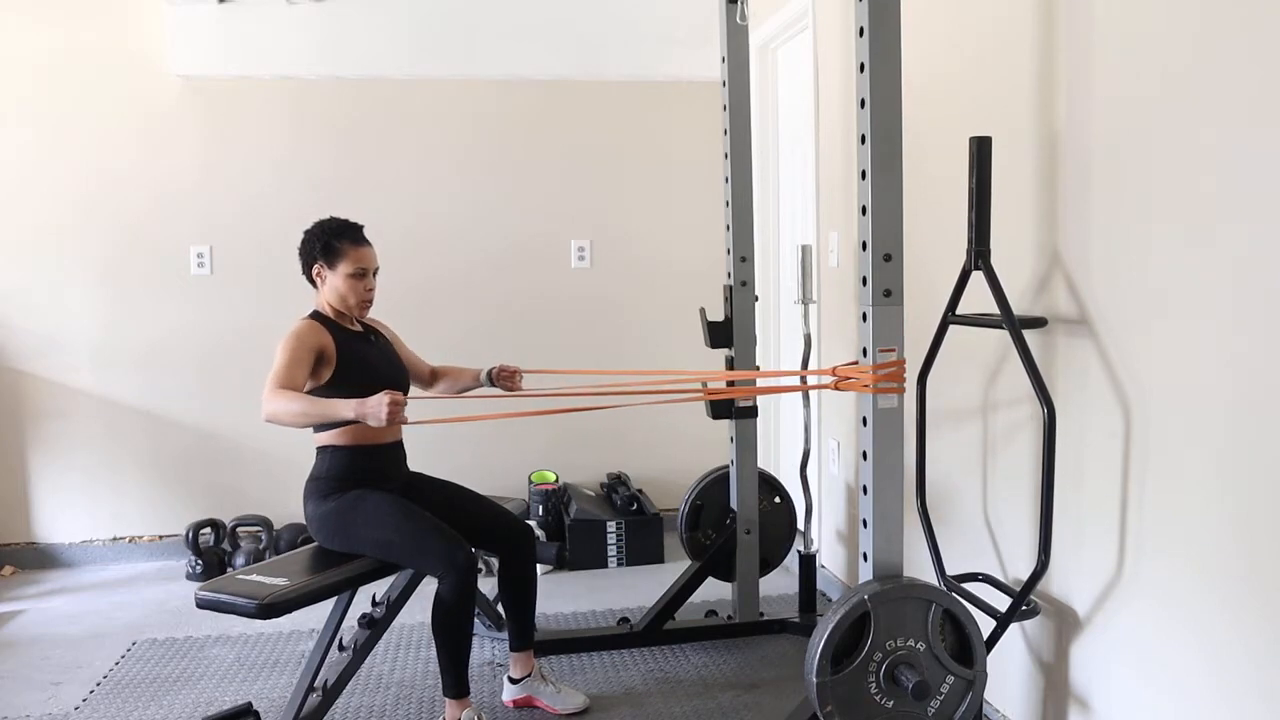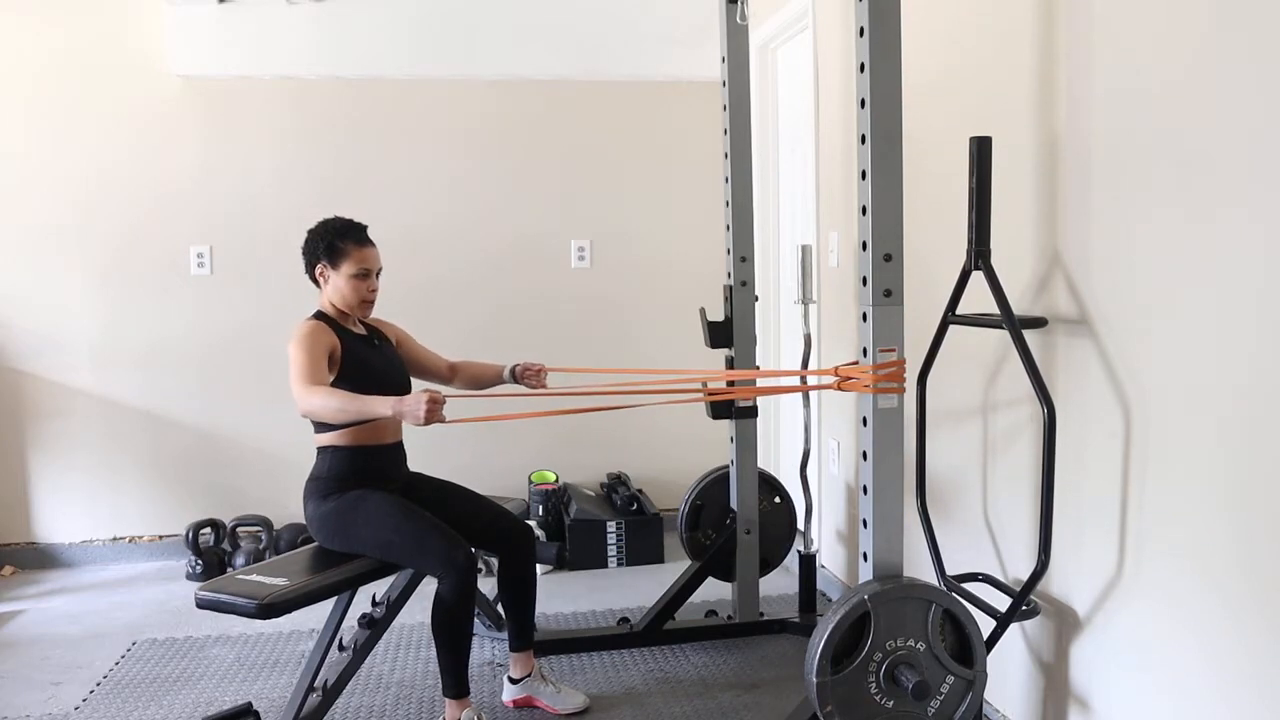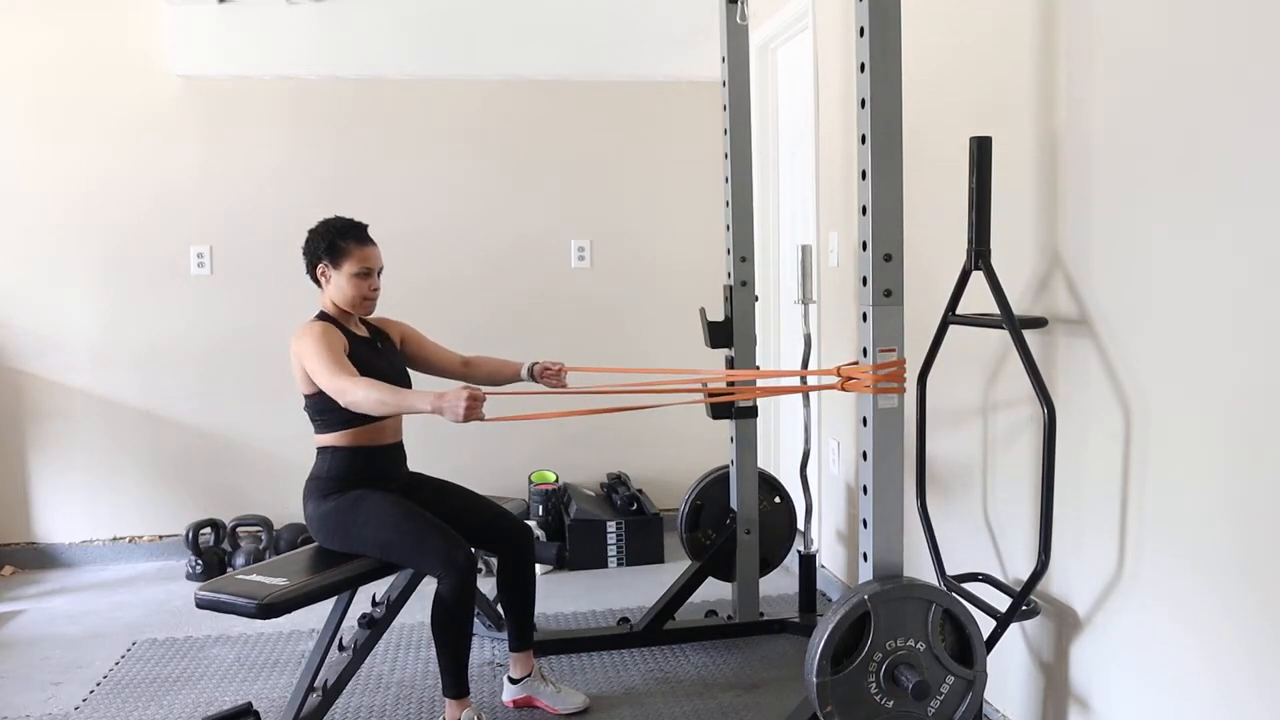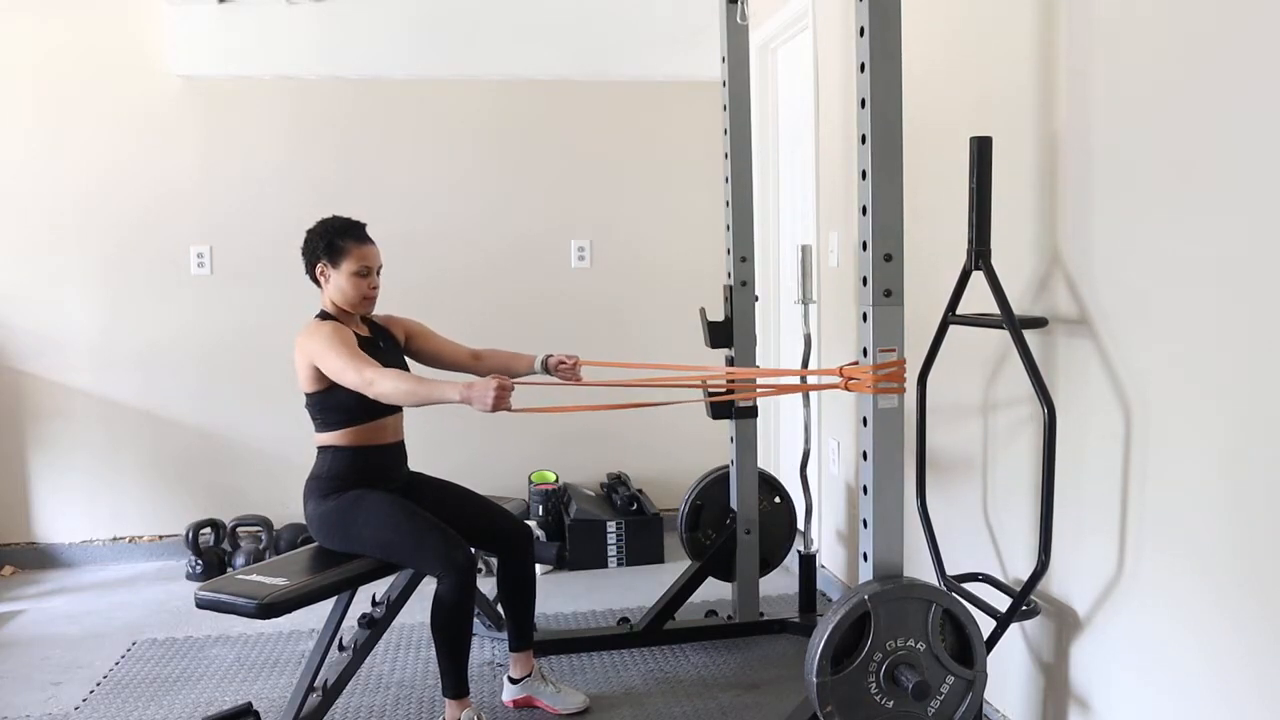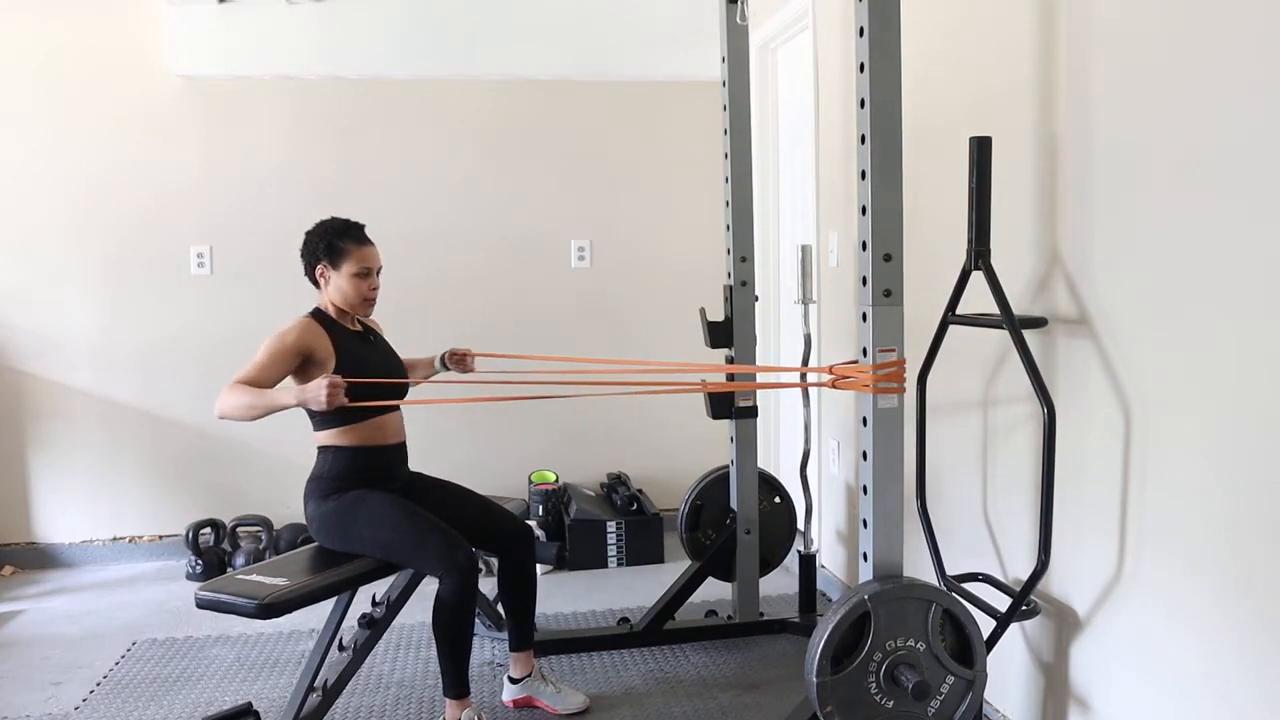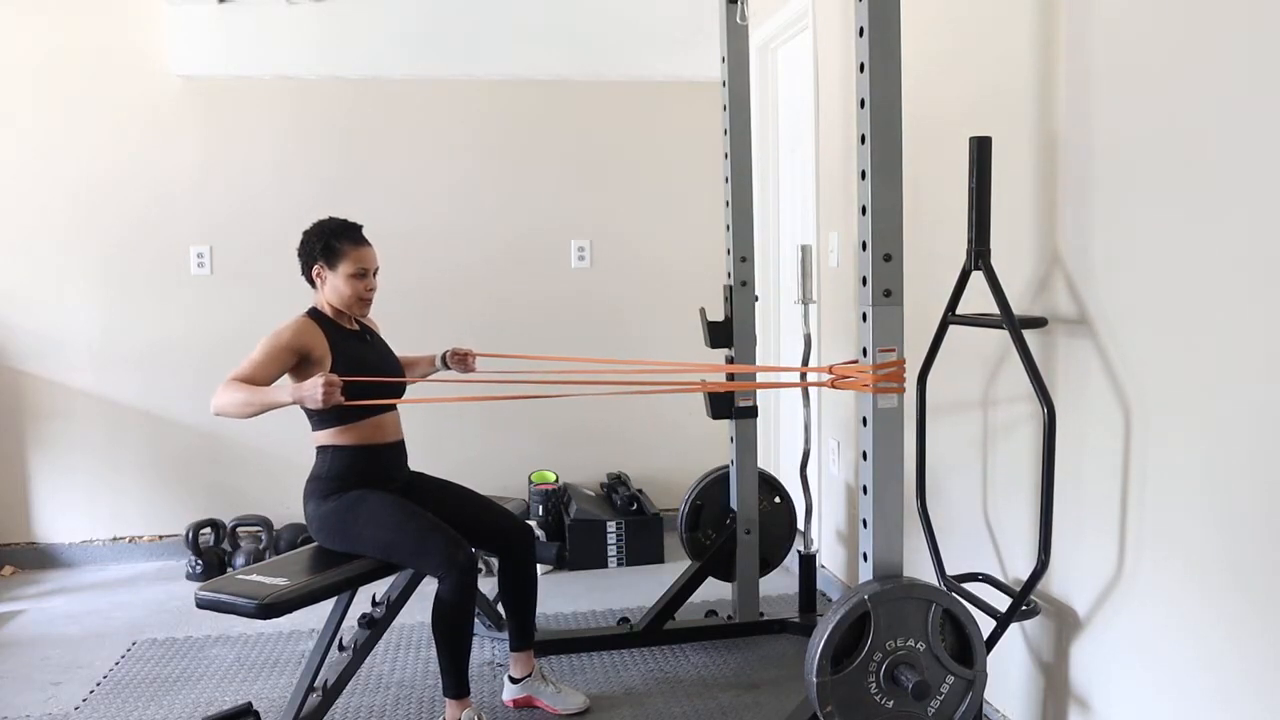
dt=0.5s
person 1, frame 1
left shoulder: (375, 332)
right shoulder: (308, 334)
left elbow: (431, 378)
right elbow: (274, 405)
left wrist: (486, 377)
right wrist: (358, 409)
left hip: (396, 479)
right hip: (342, 494)
left knee: (516, 536)
right knee: (456, 561)
left ankle: (522, 677)
person 1, frame 2
left shoulder: (382, 333)
right shoulder: (314, 334)
left elbow: (450, 371)
right elbow: (309, 399)
left wrist: (510, 373)
right wrist: (397, 405)
left hip: (396, 479)
right hip: (341, 495)
left knee: (515, 536)
right knee: (456, 562)
left ankle: (522, 676)
person 1, frame 3
left shoulder: (386, 332)
right shoulder: (315, 337)
left elbow: (461, 365)
right elbow: (351, 392)
left wrist: (529, 371)
right wrist: (436, 403)
left hip: (396, 480)
right hip: (342, 495)
left knee: (515, 535)
right knee: (455, 561)
left ankle: (523, 677)
person 1, frame 4
left shoulder: (391, 328)
right shoulder: (319, 336)
left elbow: (472, 357)
right elbow: (378, 384)
left wrist: (543, 364)
right wrist: (465, 393)
left hip: (396, 480)
right hip: (341, 496)
left knee: (515, 536)
right knee: (455, 562)
left ankle: (522, 677)
person 1, frame 5
left shoulder: (369, 329)
right shoulder: (304, 335)
right elbow: (228, 402)
left wrist: (441, 362)
right wrist: (301, 395)
left hip: (397, 480)
right hip: (343, 494)
left knee: (516, 536)
right knee: (457, 562)
left ankle: (522, 677)
person 1, frame 6
left shoulder: (366, 328)
right shoulder: (301, 334)
right elbow: (224, 398)
left wrist: (442, 361)
right wrist: (298, 392)
left hip: (397, 480)
right hip: (342, 495)
left knee: (516, 535)
right knee: (456, 562)
left ankle: (523, 677)
